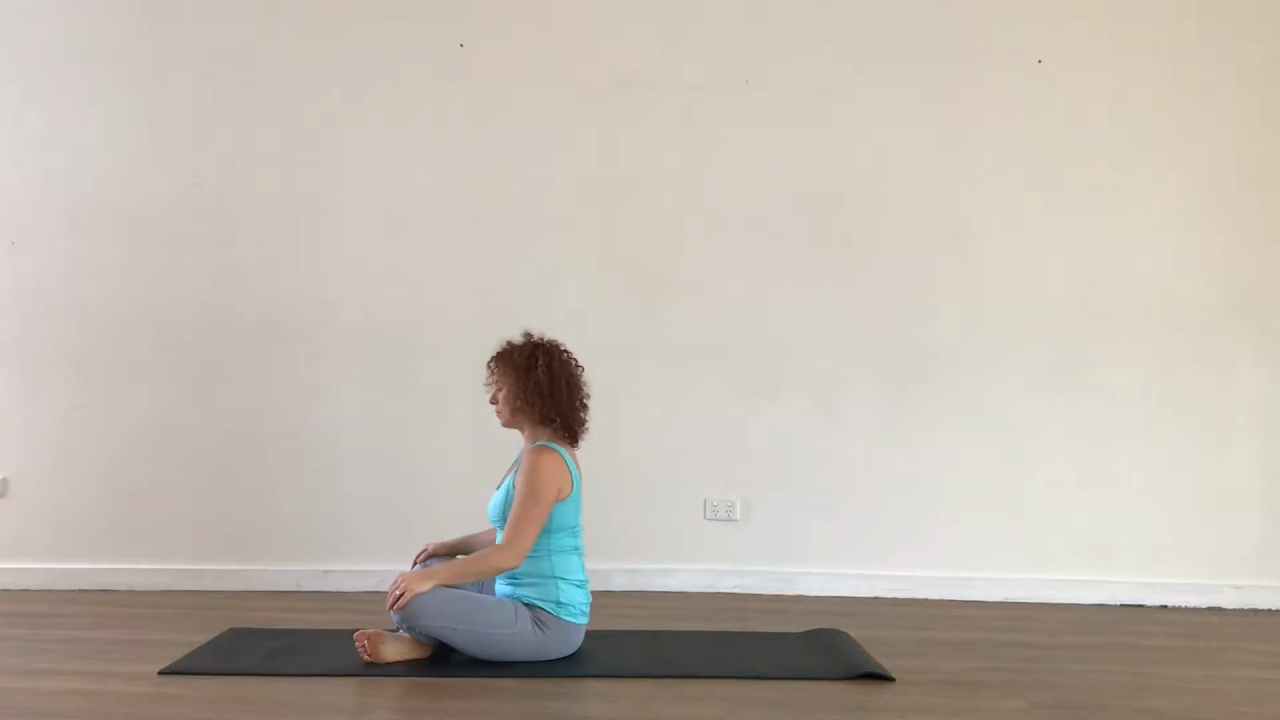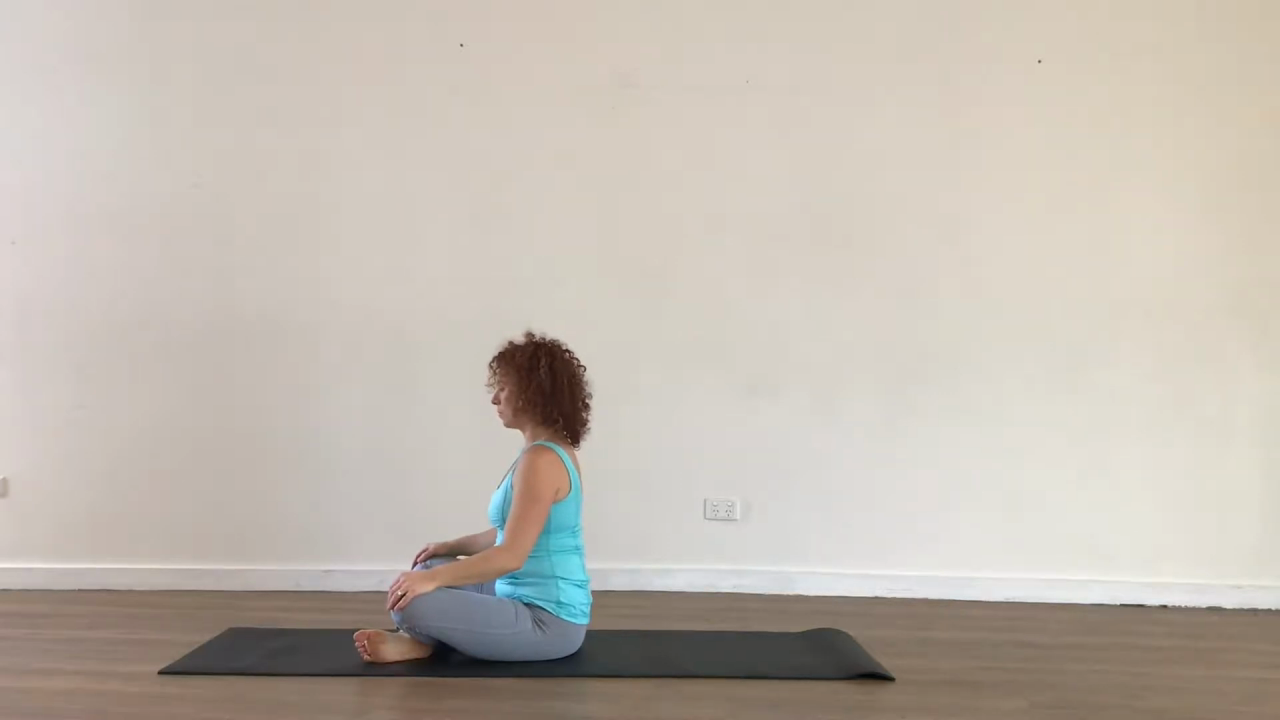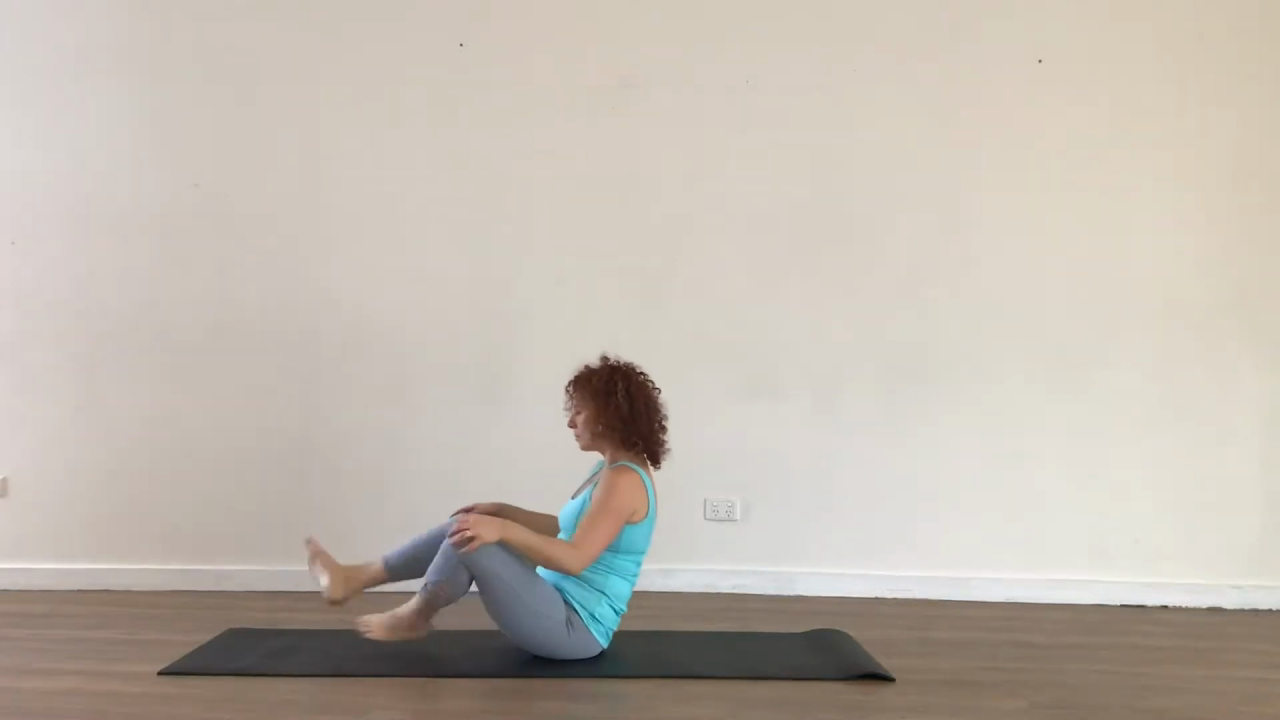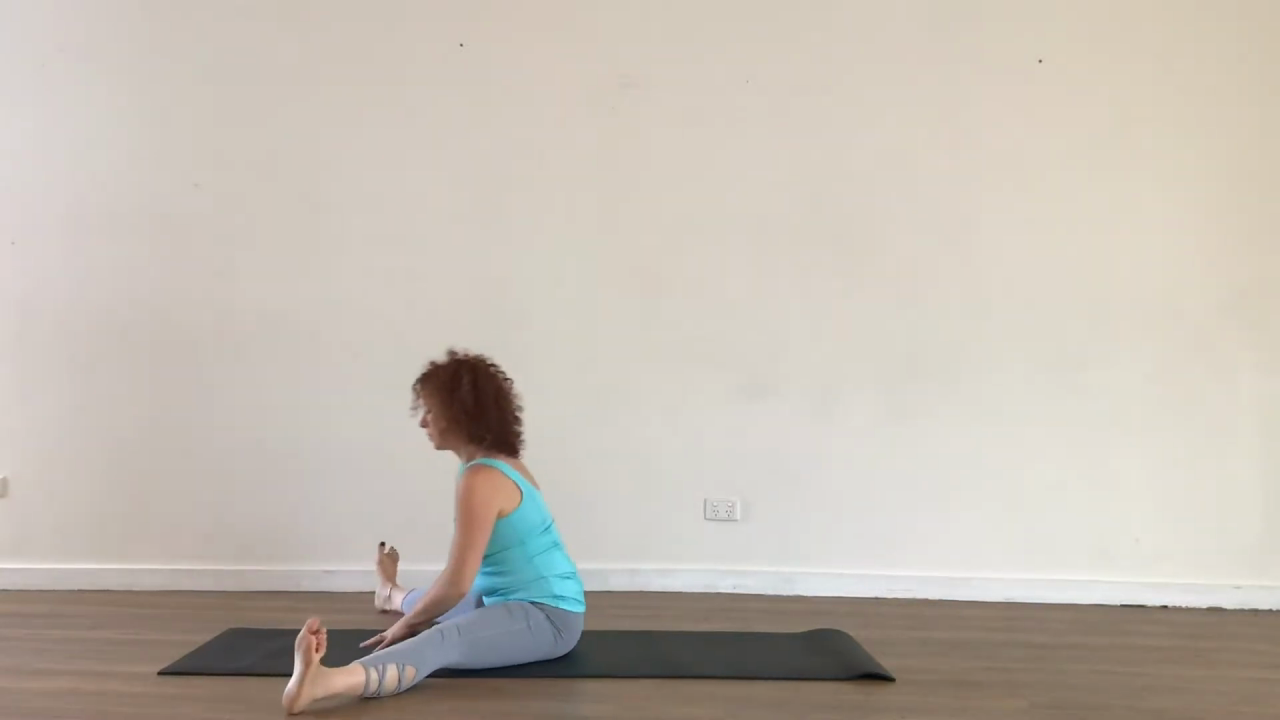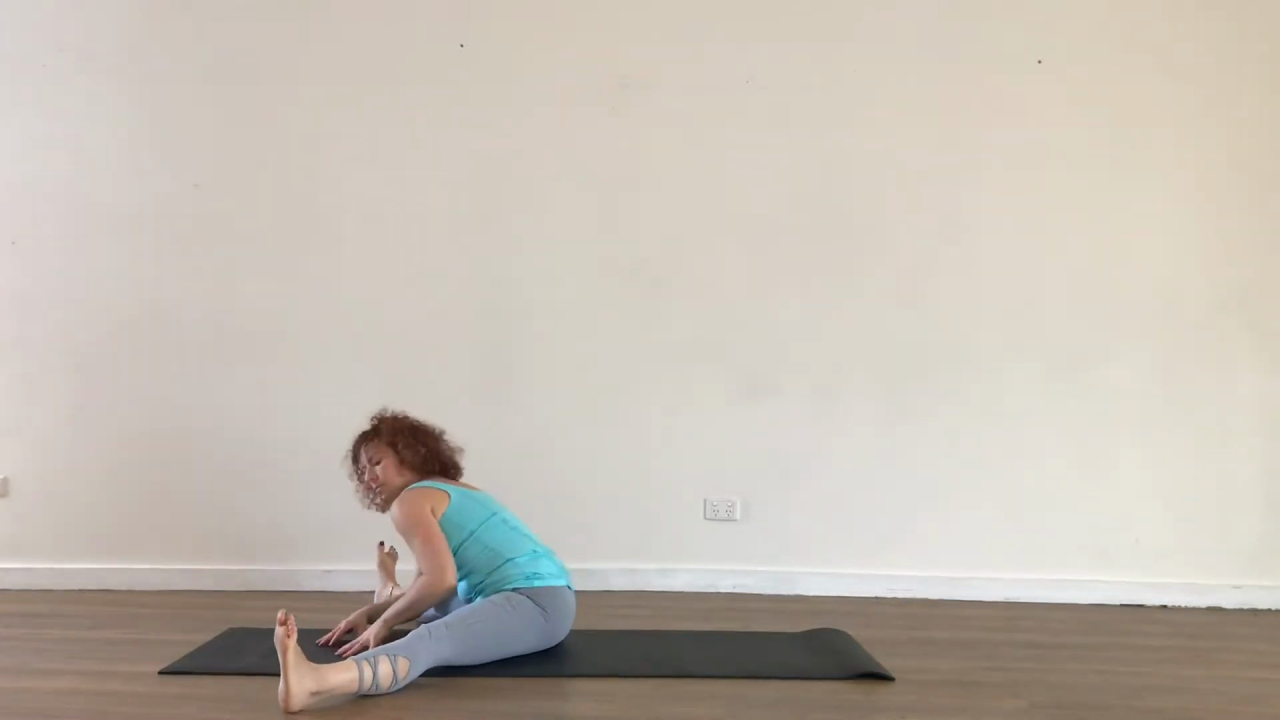
dt=1s
person 1, frame 1
left shoulder: (543, 461)
right shoulder: (547, 452)
left elbow: (510, 554)
right elbow: (512, 534)
left wrist: (432, 577)
right wrist: (451, 546)
left hip: (547, 623)
right hip: (531, 601)
left knee: (412, 600)
right knee: (429, 565)
left ankle: (420, 642)
person 1, frame 2
left shoulder: (541, 460)
right shoulder: (553, 451)
left elbow: (512, 556)
left wrist: (434, 578)
right wrist: (452, 547)
left hip: (547, 622)
right hip: (534, 602)
left knee: (412, 602)
right knee: (428, 567)
left ankle: (418, 642)
person 1, frame 3
left shoulder: (624, 481)
right shoulder: (612, 469)
left elbow: (575, 558)
right elbow: (563, 531)
left wrist: (503, 529)
right wrist: (501, 511)
left hip: (573, 628)
right hip: (560, 608)
left knee: (471, 543)
right knee: (461, 530)
left ankle: (411, 619)
right ankle: (352, 581)
person 1, frame 4
left shoulder: (480, 480)
right shoulder: (499, 464)
left elbow: (457, 582)
right elbow: (467, 571)
left wrist: (408, 623)
right wrist: (415, 613)
left hip: (547, 618)
right hip: (527, 602)
left knee: (440, 642)
right knee: (443, 605)
left ankle: (323, 683)
right ankle: (393, 594)
person 1, frame 5
left shoulder: (408, 502)
right shoulder: (449, 492)
left elbow: (441, 579)
right elbow: (428, 584)
left wrist: (383, 622)
right wrist: (369, 613)
left hip: (536, 605)
right hip: (545, 598)
left knee: (429, 642)
left ankle: (313, 683)
right ankle: (392, 593)
